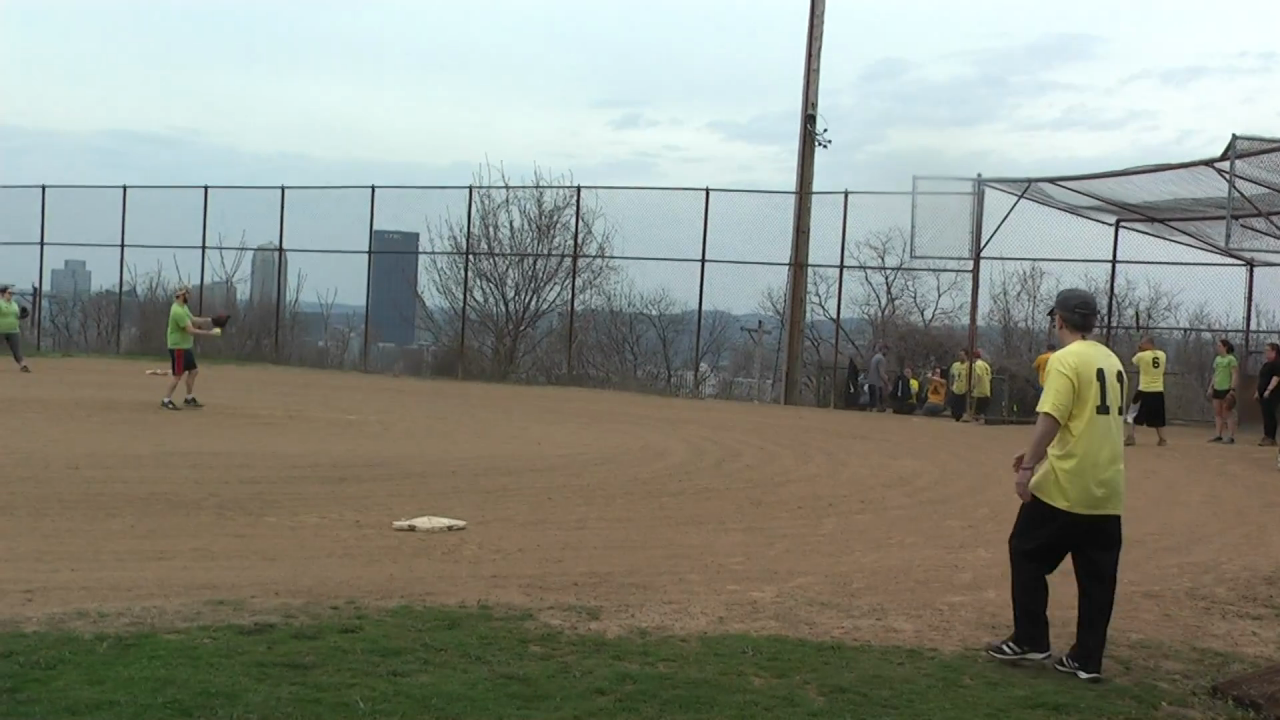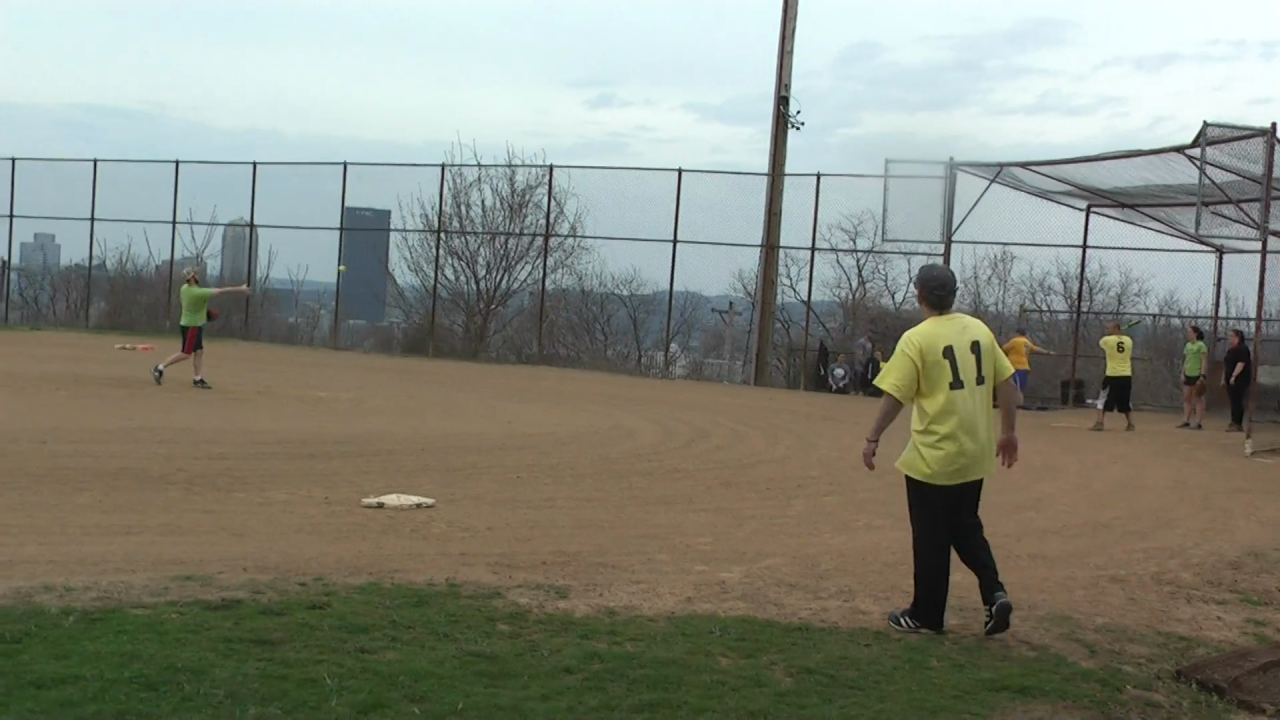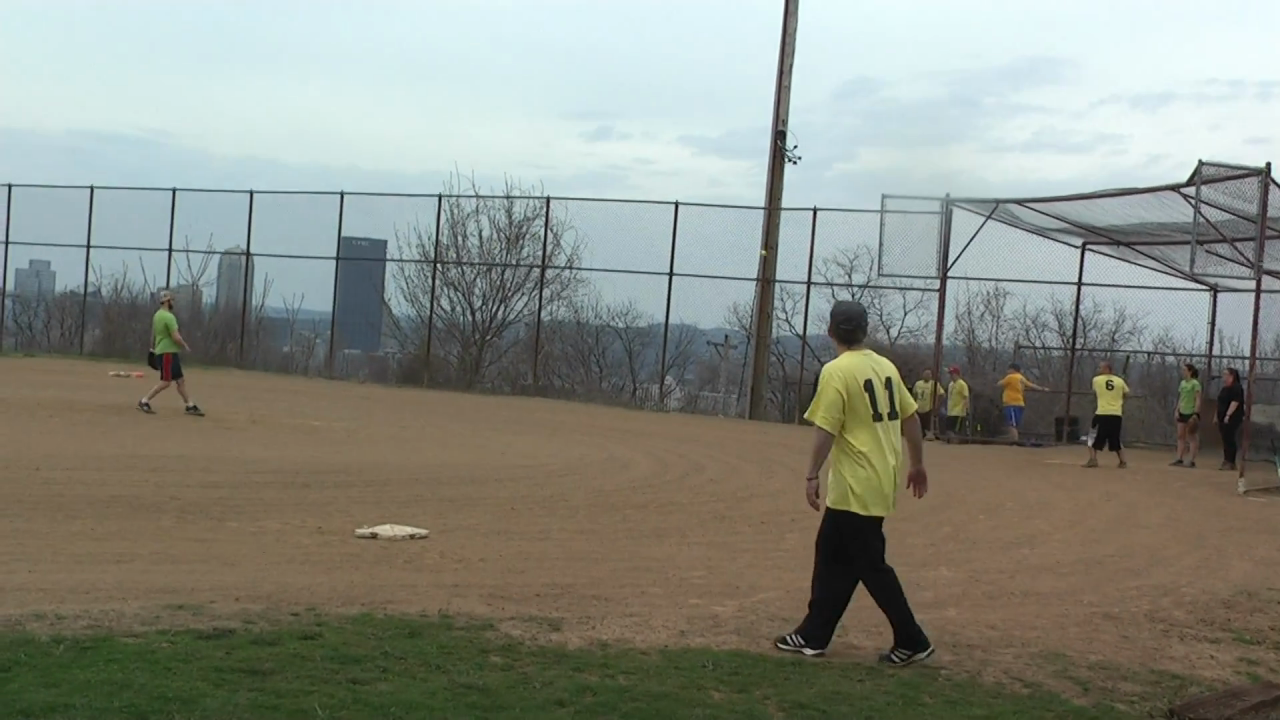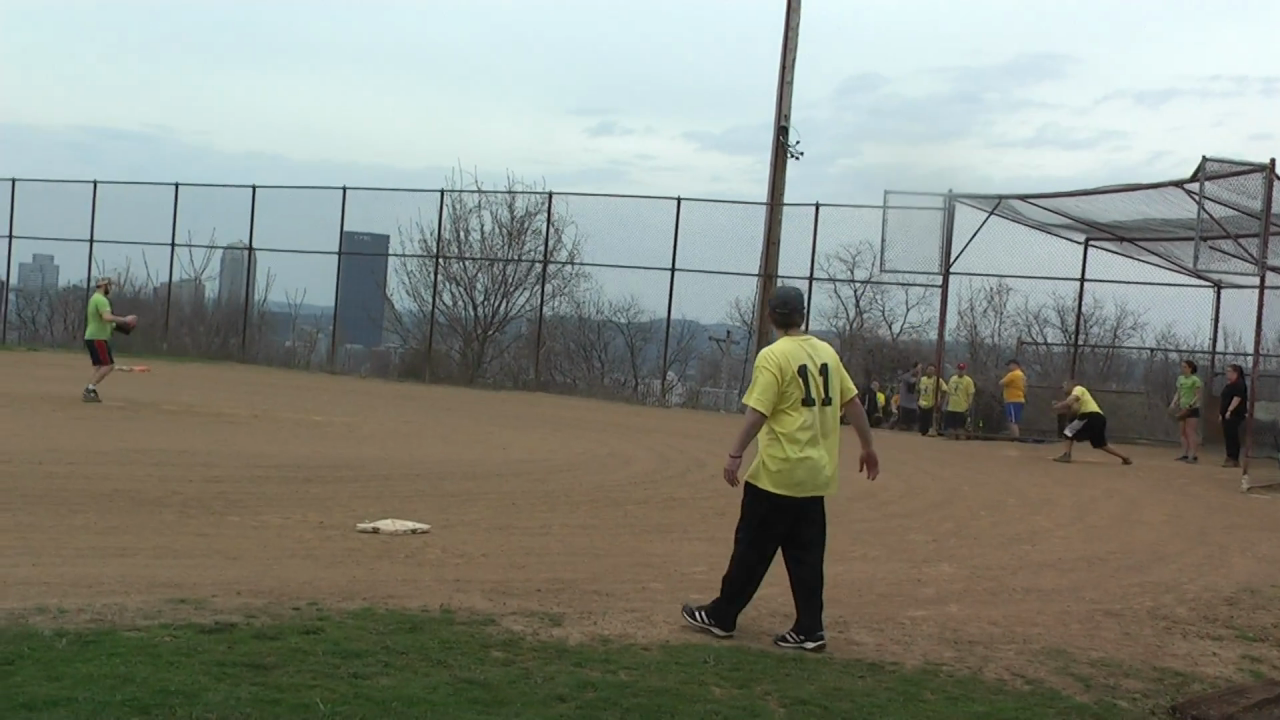
dt=0.7s
person 1, frame 1
left shoulder: (1064, 359)
right shoulder: (1111, 360)
left elbow: (1053, 418)
left wrist: (1032, 466)
right wrist: (1038, 453)
left hip: (1066, 483)
right hip: (1108, 487)
left knee: (1027, 555)
right knee: (1099, 574)
left ankle: (1031, 640)
right ankle: (1087, 658)
person 1, frame 2
left shoulder: (917, 338)
right shoulder: (980, 330)
left elbow: (894, 395)
right elbow: (1006, 383)
left wrist: (872, 439)
right wrist: (1008, 431)
left hip: (933, 457)
right hip: (974, 456)
left knee: (930, 539)
right knee: (966, 530)
left ankle: (926, 615)
right ankle: (994, 594)
person 1, frame 3
left shoulder: (836, 370)
right shoulder: (886, 366)
left elbow: (825, 429)
right elbow: (910, 418)
left wrist: (811, 476)
right wrist: (916, 464)
left hip: (856, 487)
right hip: (878, 483)
left knee: (870, 566)
right knee: (831, 557)
left ankle: (911, 640)
right ankle: (813, 635)
person 1, frame 4
left shoulder: (772, 356)
right shoulder: (826, 351)
left elbow: (757, 412)
right elbow: (853, 402)
left wrist: (734, 455)
right wrist: (867, 446)
left hip: (778, 471)
right hip: (815, 472)
left knee: (752, 546)
right knee: (806, 553)
left ankle: (722, 616)
right ankle: (809, 629)
